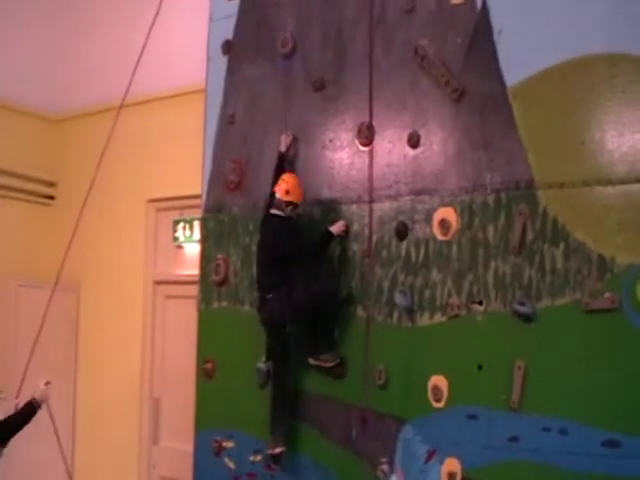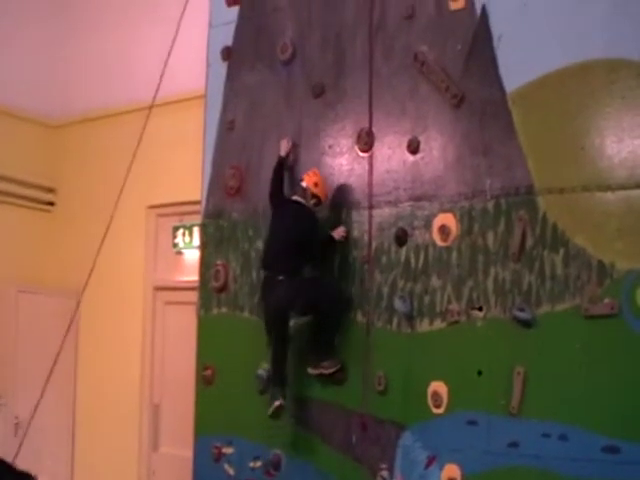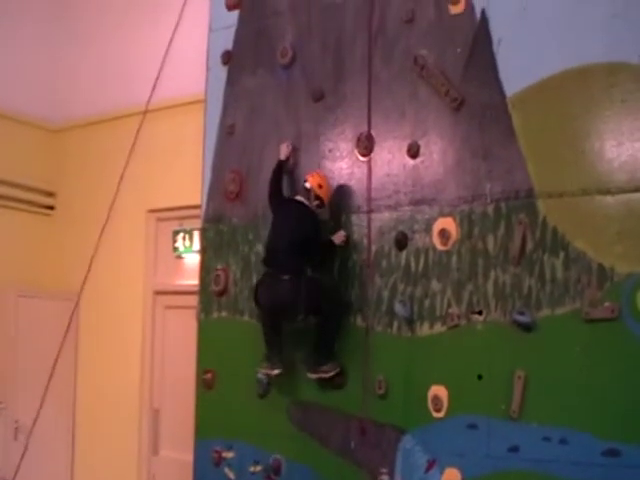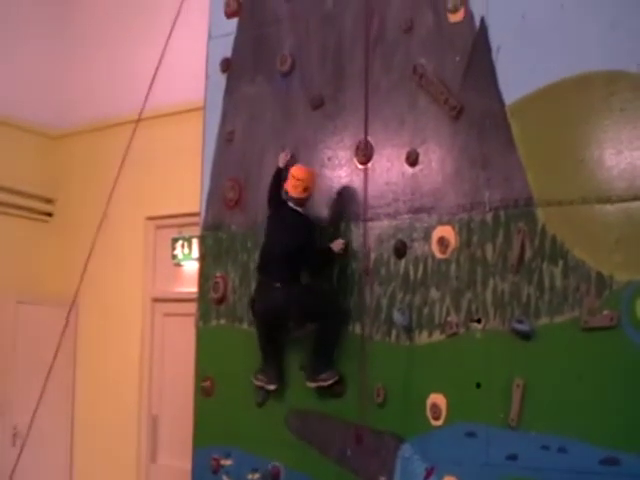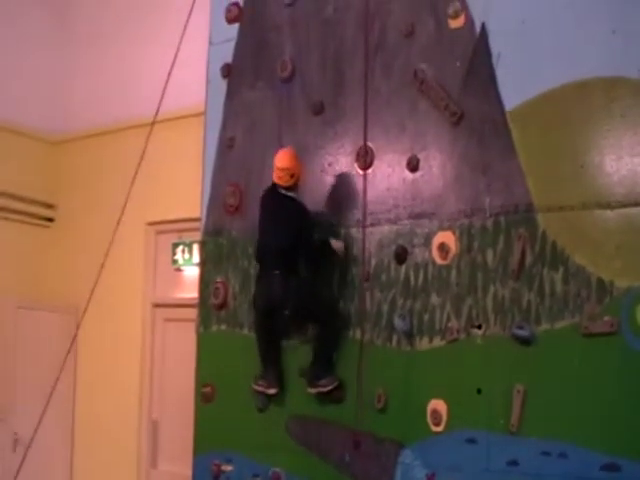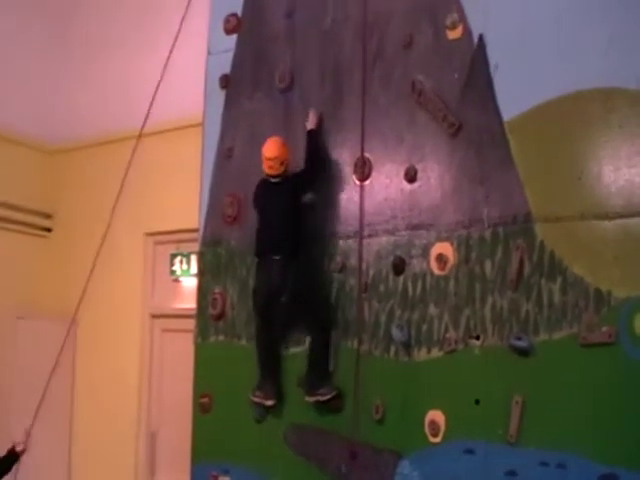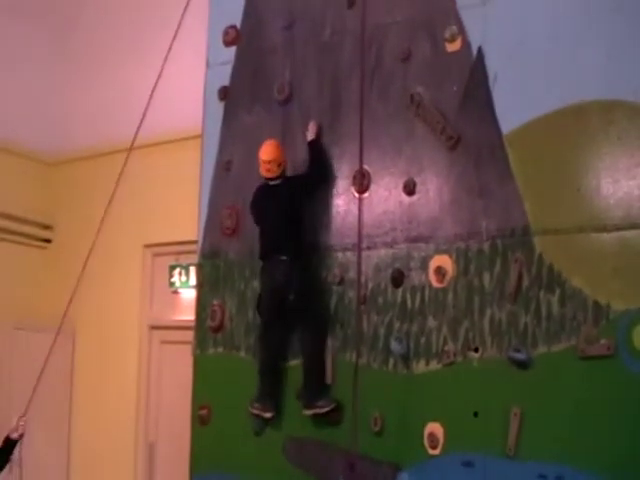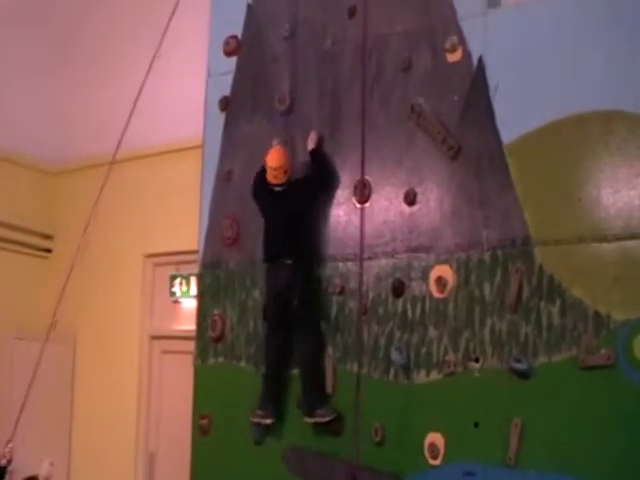
dt=0.3s
person 1, frame 1
left shoulder: (268, 218)
right shoulder: (288, 227)
left elbow: (277, 183)
right elbow: (306, 254)
left wrist: (283, 154)
right wrist: (331, 233)
left hip: (267, 303)
right hip: (285, 300)
left knee: (280, 369)
left ankle: (276, 437)
right ankle: (321, 351)
person 1, frame 2
left shoulder: (281, 207)
right shoulder: (308, 218)
left elbow: (275, 188)
right elbow: (313, 255)
left wrist: (282, 158)
right wrist: (333, 238)
left hip: (270, 288)
right hip: (292, 287)
left knee: (278, 342)
right knee: (335, 298)
left ankle: (277, 391)
right ankle: (319, 357)
person 1, frame 3
left shoulder: (282, 206)
right shoulder: (311, 221)
left elbow: (273, 189)
right elbow: (315, 260)
left wrist: (282, 161)
right wrist: (332, 243)
left hip: (269, 285)
right hip: (294, 286)
left knee: (268, 308)
right knee: (333, 304)
left ankle: (274, 358)
right ankle: (320, 362)
person 1, frame 4
left shoulder: (277, 211)
right shoulder: (305, 225)
left elbow: (272, 194)
right elbow: (312, 264)
left wrist: (280, 168)
right wrist: (331, 250)
left hip: (264, 292)
right hip: (288, 293)
left knee: (265, 320)
right knee: (330, 313)
left ankle: (270, 370)
right ankle: (318, 371)
person 1, frame 5
left shoulder: (267, 199)
right shoulder: (299, 212)
right elbow: (308, 253)
right wrist: (330, 245)
left hip: (265, 279)
right hip: (288, 282)
left knee: (265, 325)
right knee: (328, 319)
left ankle: (270, 376)
right ankle: (318, 375)
person 1, frame 6
left shoulder: (261, 190)
right shoulder: (292, 186)
right elbow: (317, 166)
right wrist: (312, 129)
left hip: (264, 267)
right hip: (287, 267)
left knee: (266, 327)
right knee: (318, 325)
left ankle: (268, 387)
right ankle: (316, 384)
person 1, frame 7
left shoulder: (259, 195)
right shoulder: (294, 188)
right elbow: (320, 172)
right wrist: (312, 140)
left hip: (269, 269)
right hip: (293, 267)
left knee: (270, 335)
right knee: (311, 331)
left ankle: (266, 399)
right ankle: (313, 396)
person 1, frame 8
left shoulder: (264, 195)
right shoulder: (299, 192)
left elbow: (257, 184)
right elbow: (325, 178)
left wrist: (269, 162)
right wrist: (313, 149)
left hip: (274, 272)
right hip: (298, 271)
left knee: (275, 340)
right knee: (308, 338)
left ankle: (268, 406)
right ankle: (313, 405)
